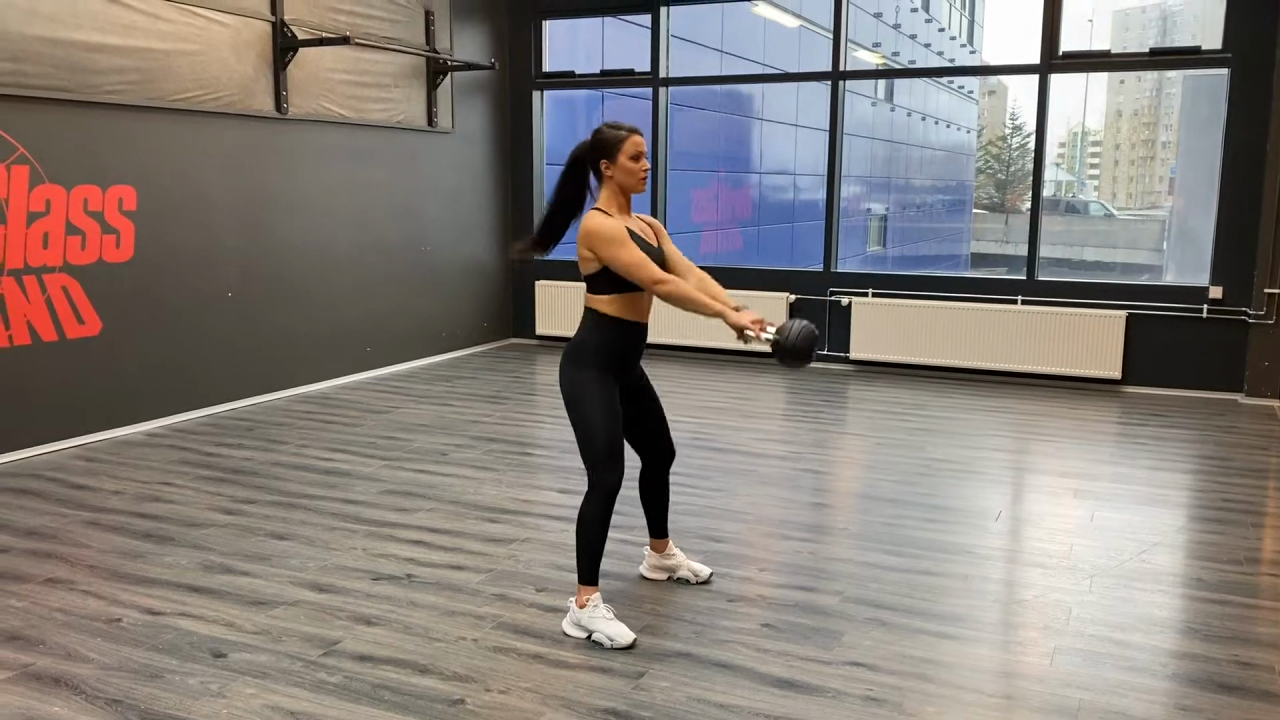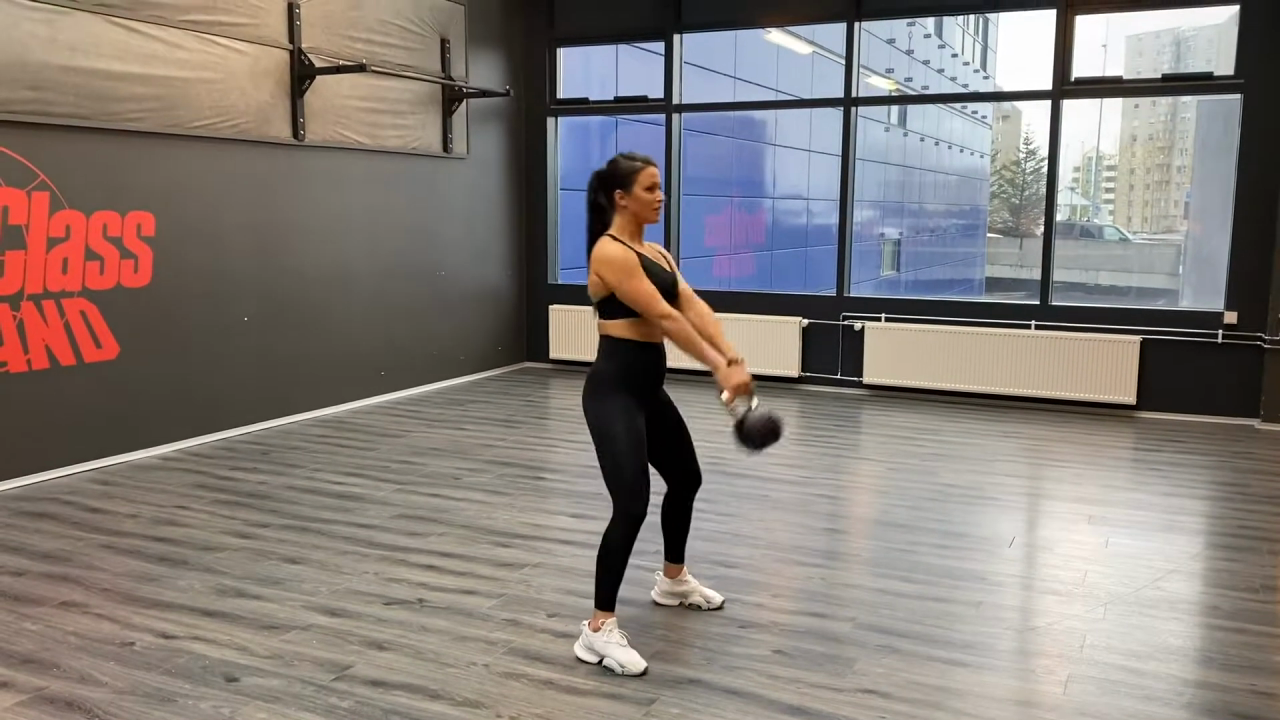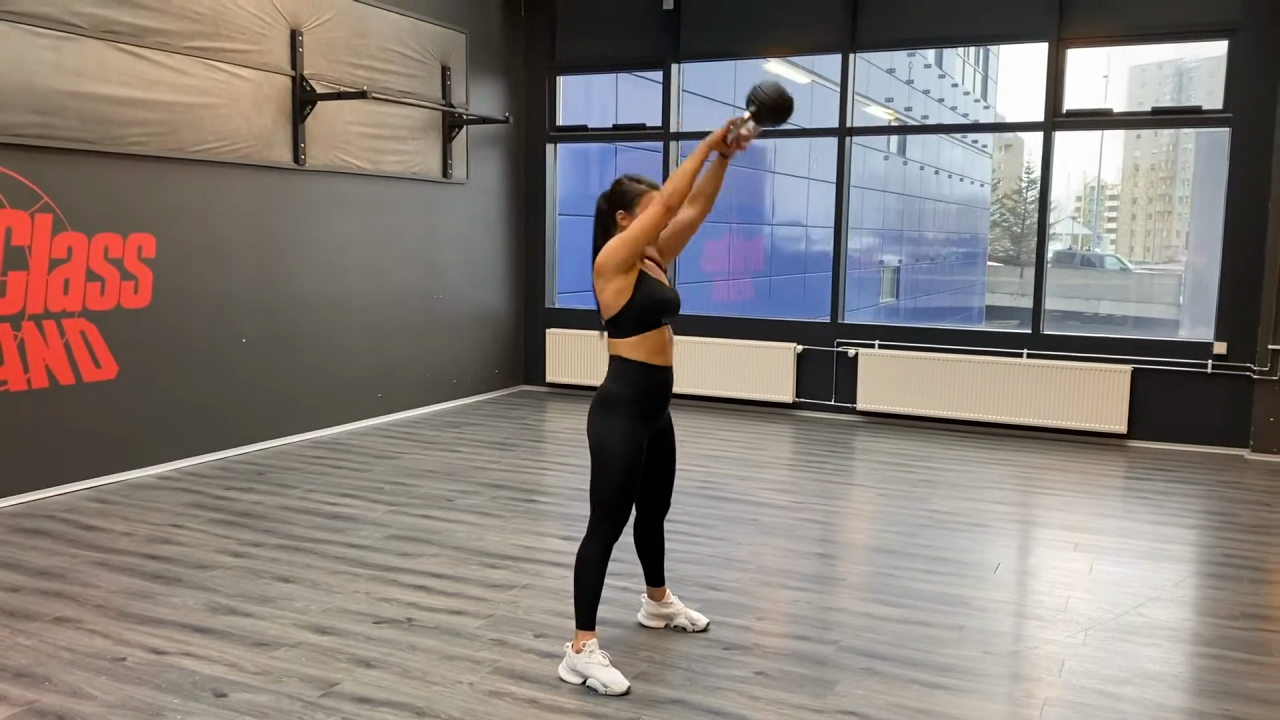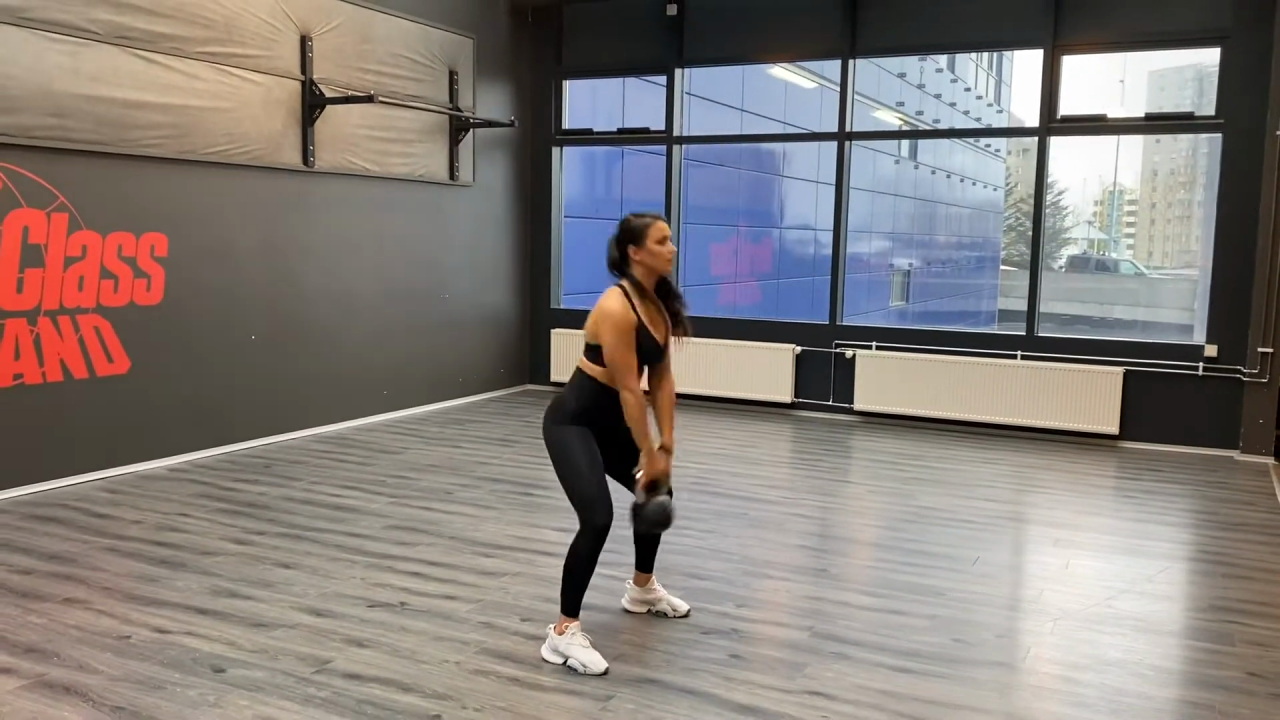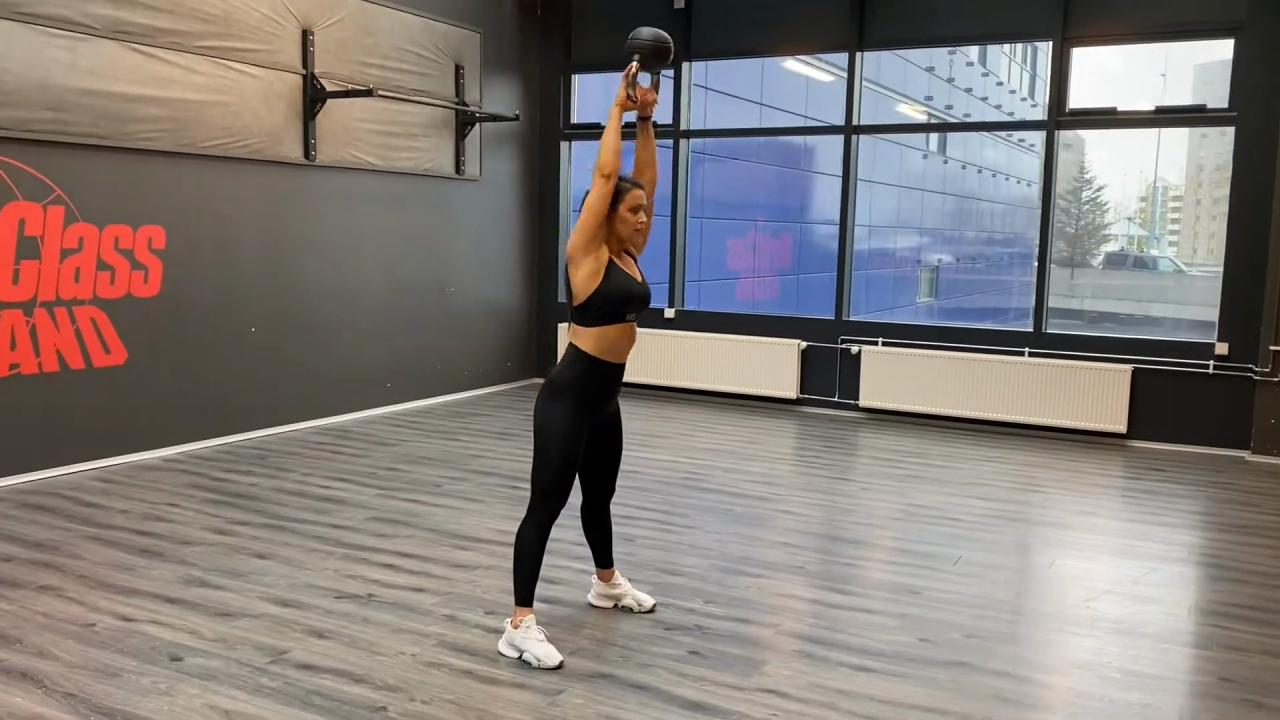
dt=1s
person 1, frame 1
left shoulder: (647, 224)
right shoulder: (598, 225)
left elbow: (689, 274)
right elbow: (657, 283)
left wrist: (735, 308)
right wrist: (727, 316)
left hip: (626, 362)
right hip: (591, 364)
left knee: (660, 454)
right knee: (606, 478)
left ankle: (660, 554)
right ankle: (584, 605)
person 1, frame 2
left shoulder: (653, 250)
right shoulder: (610, 252)
left elbow: (693, 308)
right elbow: (664, 317)
left wrist: (732, 359)
right wrist: (720, 370)
left hip: (649, 389)
right hip: (613, 391)
left knee: (686, 479)
right knee: (632, 504)
left ankle: (673, 578)
right ankle: (599, 629)
person 1, frame 3
left shoulder: (651, 259)
right shoulder: (613, 260)
left elbow: (694, 208)
right elbow: (663, 204)
left wrist: (722, 156)
right wrist: (705, 146)
left hip: (653, 407)
right hip: (620, 410)
left knee: (653, 512)
right knee: (606, 524)
left ankle: (658, 602)
right ankle: (581, 650)
person 1, frame 4
left shoulder: (661, 304)
right shoulder: (616, 306)
left elbow: (662, 381)
right elbow: (629, 390)
left wrist: (664, 444)
right wrist: (646, 453)
left hip: (608, 419)
right hip: (572, 421)
left knee: (657, 487)
right knee: (598, 518)
left ankle: (642, 588)
right ankle: (562, 632)
person 1, frame 5
left shoulder: (629, 255)
right shoulder: (588, 254)
left elbow: (644, 180)
right elbow: (605, 176)
left wrist: (645, 121)
right wrist: (617, 110)
left hip: (605, 398)
right hip: (569, 397)
left knee: (599, 497)
right knee: (546, 505)
left ankle: (607, 583)
right ankle: (519, 625)
